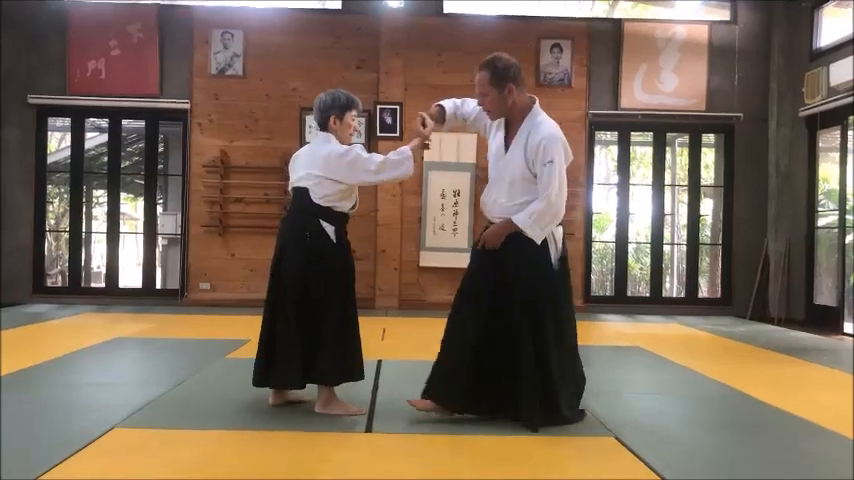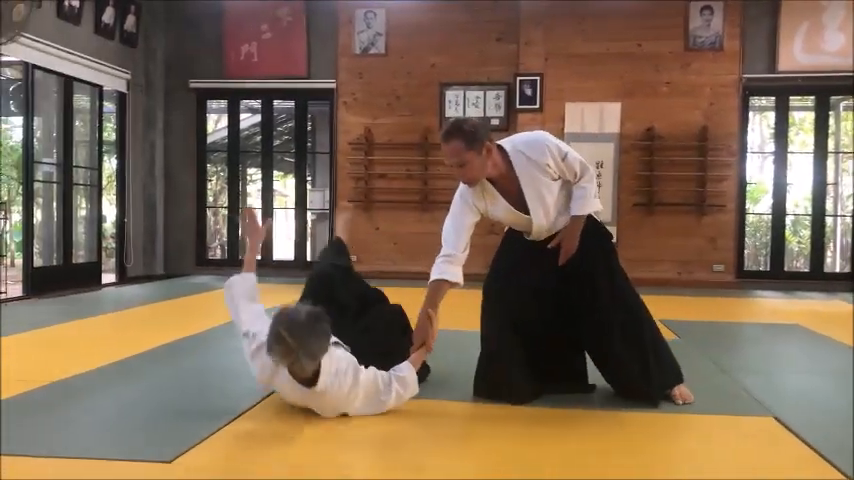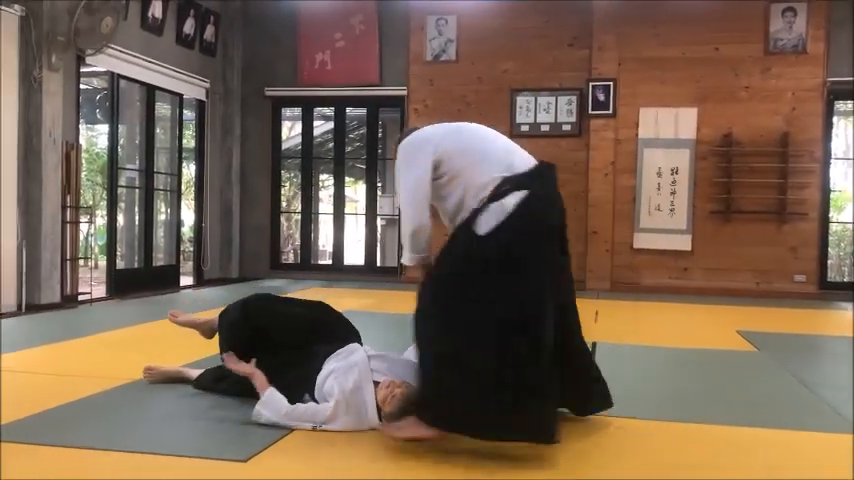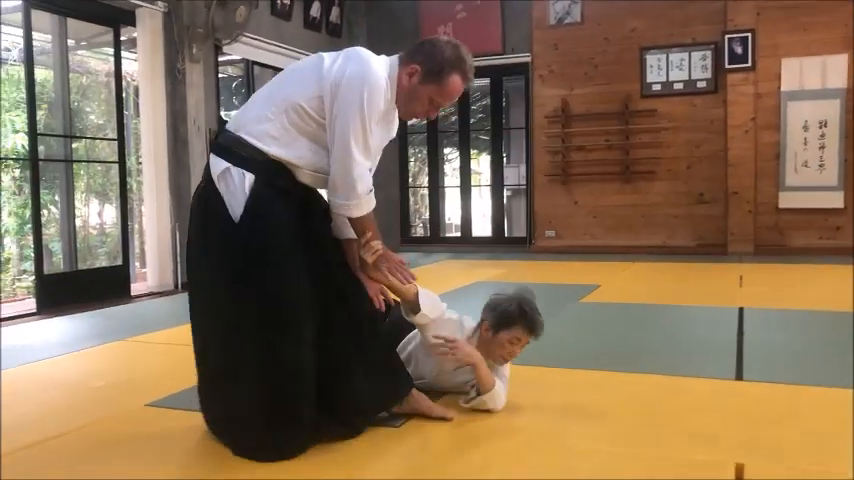
dt=1s
person 1, frame 1
left shoulder: (546, 136)
right shoulder: (496, 119)
left elbow: (551, 205)
right elbow: (458, 109)
left wrist: (505, 228)
right wrist: (433, 115)
left hip: (534, 246)
right hip: (498, 237)
left knee: (539, 331)
right knee: (470, 316)
left ankle: (553, 407)
right ankle: (448, 394)
person 1, frame 2
left shoulder: (538, 146)
right shoulder: (470, 195)
left elbow: (584, 176)
right elbow: (451, 255)
left wrist: (575, 229)
right wrist: (426, 316)
left hip: (576, 230)
right hip: (525, 242)
left knee: (615, 308)
right knee: (502, 304)
left ankle: (665, 380)
right ankle: (511, 384)
person 1, frame 3
left shoulder: (413, 145)
right shoulder: (450, 143)
left elbow: (415, 219)
right elbow: (465, 214)
left wrist: (425, 271)
right wrist: (440, 273)
left hip: (511, 206)
right hip: (534, 201)
left knee: (449, 302)
right knee: (534, 309)
left ankle: (434, 417)
person 1, frame 4
left shoulder: (386, 102)
right shoulder: (365, 75)
left elbow: (348, 185)
right elbow: (349, 178)
left hip: (289, 185)
right hip: (246, 181)
left knee: (334, 291)
right knee: (266, 311)
right ankle: (266, 428)
person 2, frame 1
left shoulder: (303, 154)
right shoulder: (340, 155)
right elbow: (384, 166)
right wrist: (419, 141)
left hip: (296, 234)
right hip: (320, 239)
left knee: (291, 312)
right knee: (330, 315)
left ankle: (280, 388)
right ankle: (326, 396)
person 2, frame 2
left shoulder: (265, 365)
right shoulder: (345, 381)
left elbow: (245, 303)
right elbow: (393, 390)
left wrist: (252, 245)
right wrist: (422, 350)
person 2, frame 3
left shoulder: (351, 414)
right shoulder: (410, 375)
left elbow: (278, 411)
left wrist: (254, 375)
left hip: (310, 372)
left ankle: (183, 372)
person 2, frame 4
left shoulder: (496, 365)
right shoulder: (453, 328)
left elbow: (493, 401)
right elbow: (416, 299)
left wrist: (477, 361)
right wrist: (376, 271)
